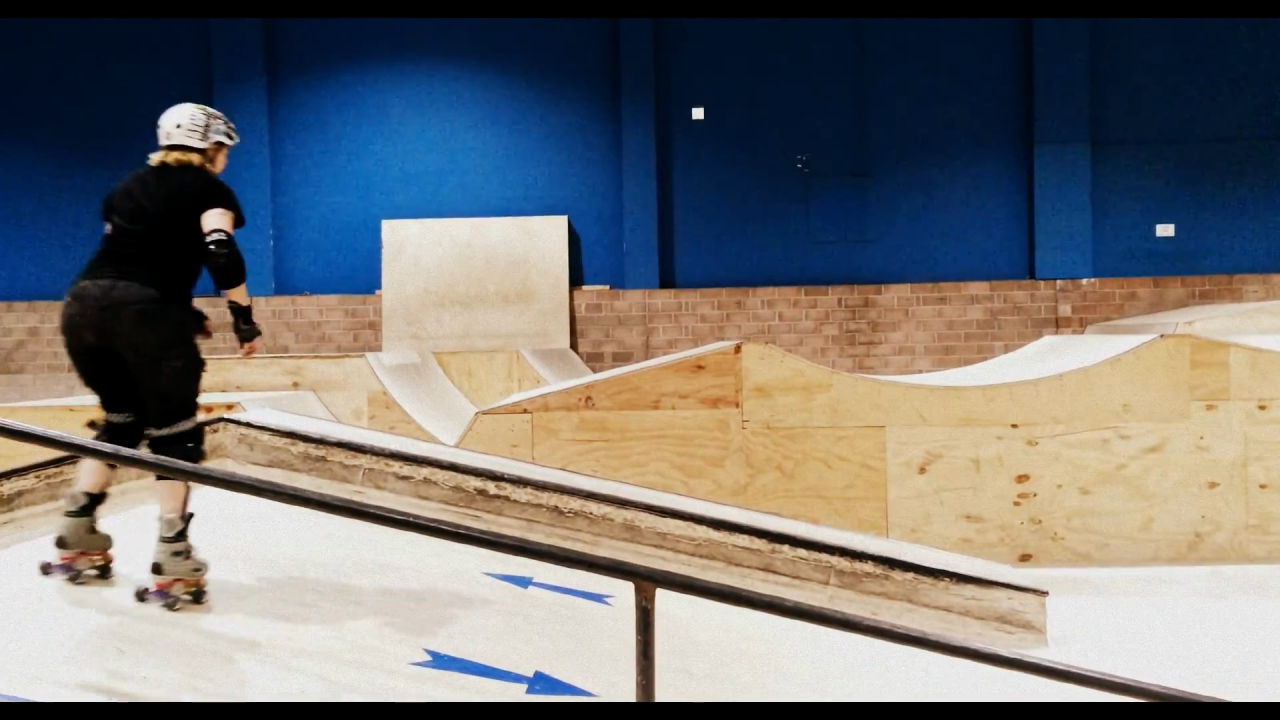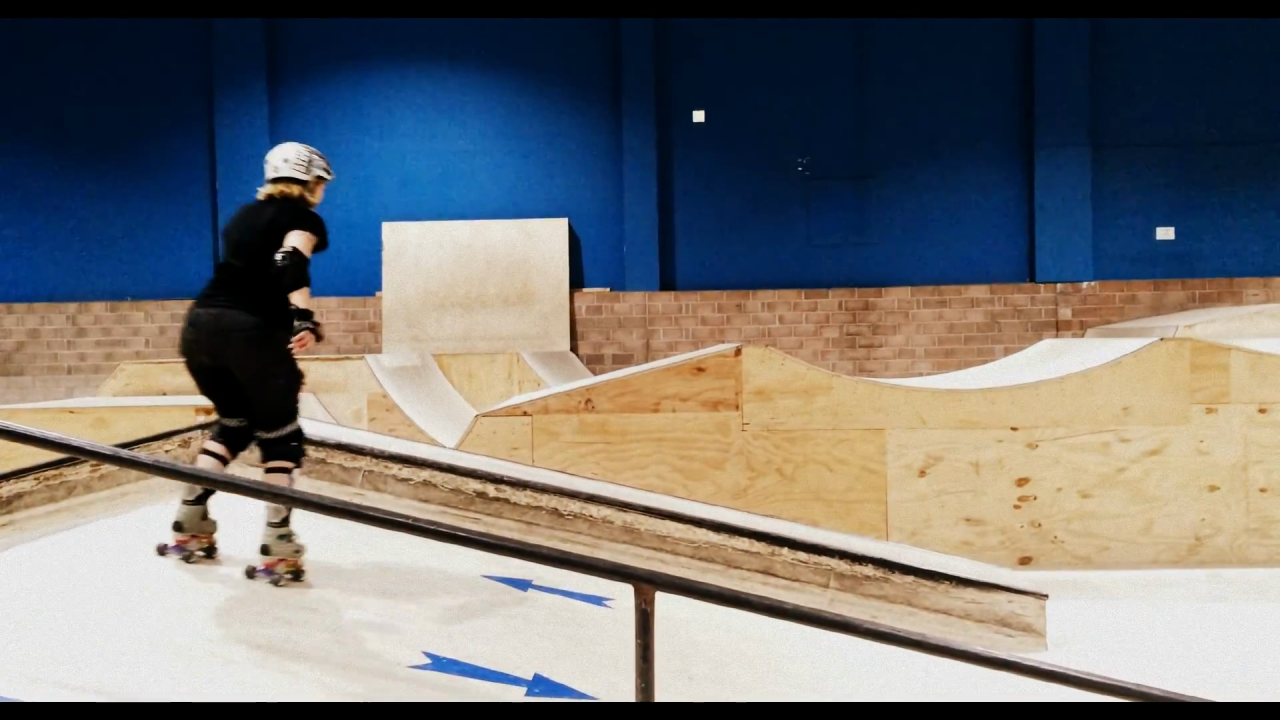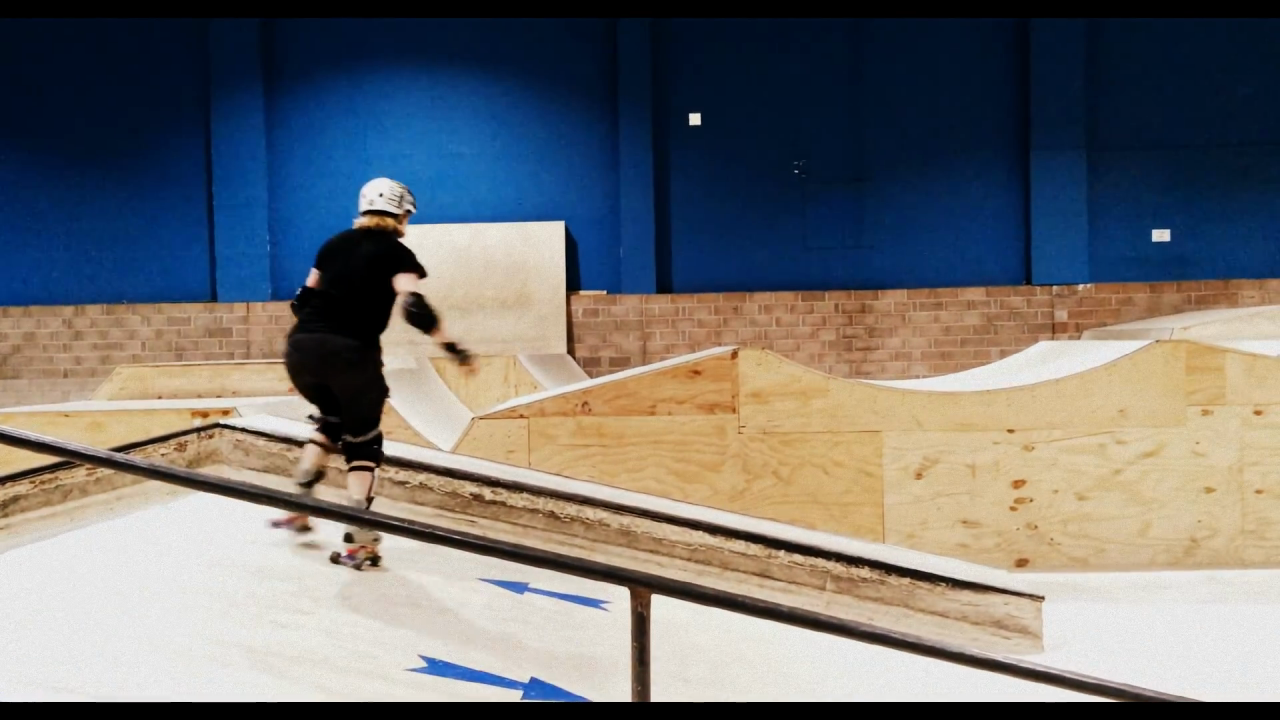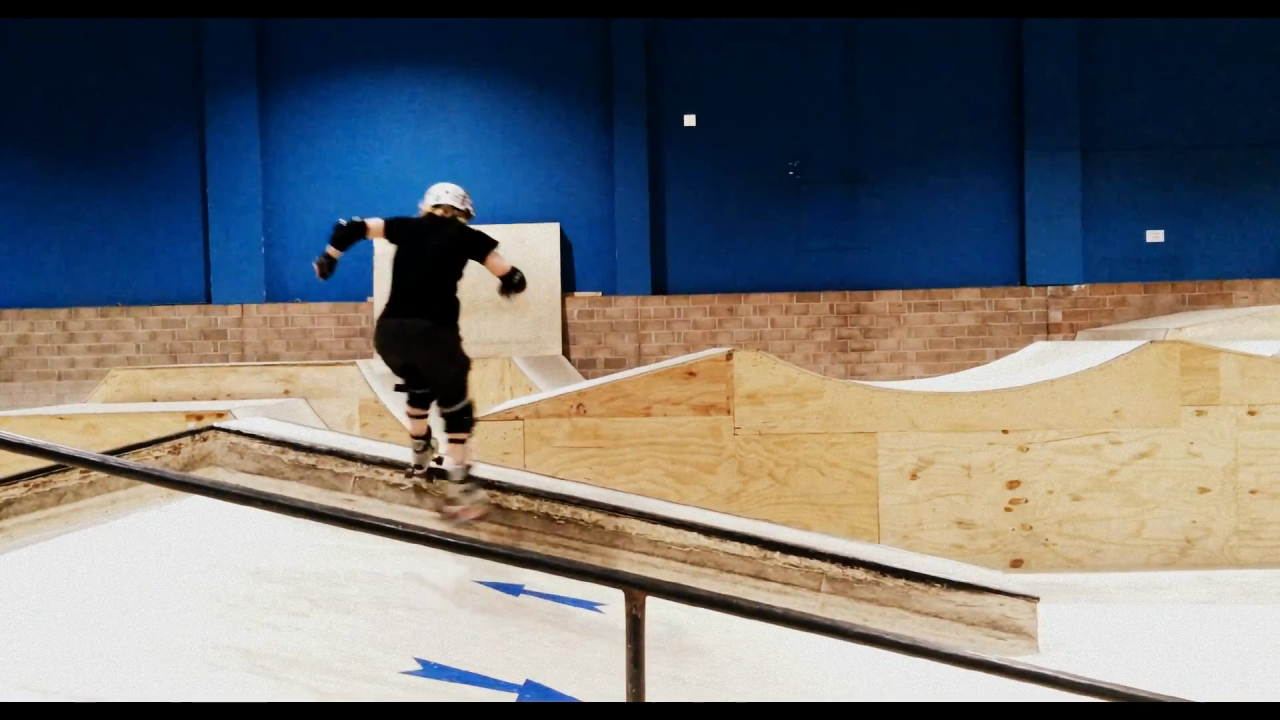
dt=0.3s
person 1, frame 1
left shoulder: (127, 187)
right shoulder: (210, 189)
right elbow: (220, 250)
left wrist: (182, 312)
right wrist: (243, 315)
left hip: (84, 303)
right hip: (148, 310)
left knee: (123, 422)
right knee: (177, 435)
left ankle: (76, 532)
person 1, frame 2
left shoulder: (244, 216)
right shoulder: (303, 218)
right elbow: (290, 263)
left wrist: (283, 314)
right wrist: (305, 316)
left hip: (200, 325)
right hip: (251, 332)
left knee: (234, 424)
right knee: (280, 438)
left ankle: (190, 519)
right ankle: (277, 543)
person 1, frame 3
left shoulder: (336, 243)
right shoulder: (394, 254)
left elbow: (305, 298)
right elbow: (413, 305)
right wrist: (450, 344)
left hip: (302, 347)
right hip: (351, 353)
left knee: (333, 422)
right knee: (362, 443)
right ankle: (358, 539)
person 1, frame 4
left shoulder: (406, 227)
right shoulder: (466, 237)
left elbow: (350, 227)
right elbow: (512, 279)
left wrist: (328, 259)
right wrist: (509, 285)
left hip: (389, 331)
right hip: (434, 334)
left knee: (419, 391)
right knee: (457, 412)
left ankle: (420, 461)
right ankle: (461, 494)
